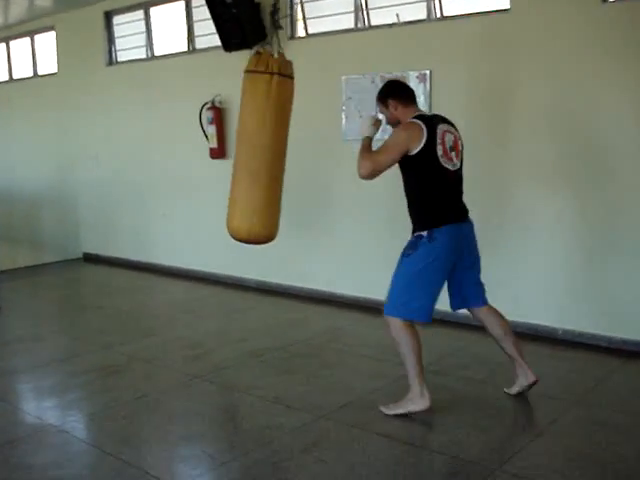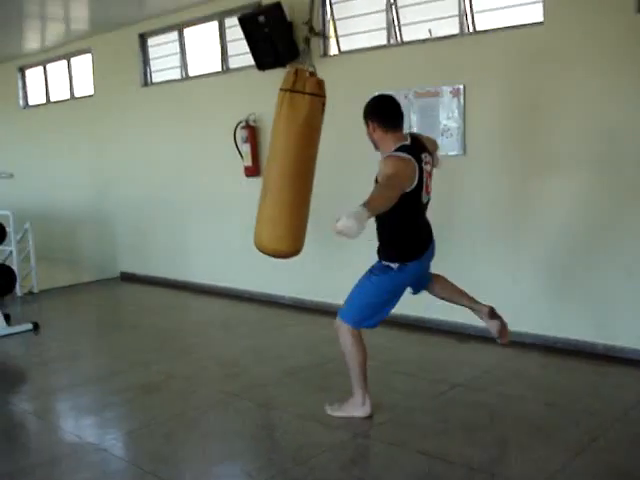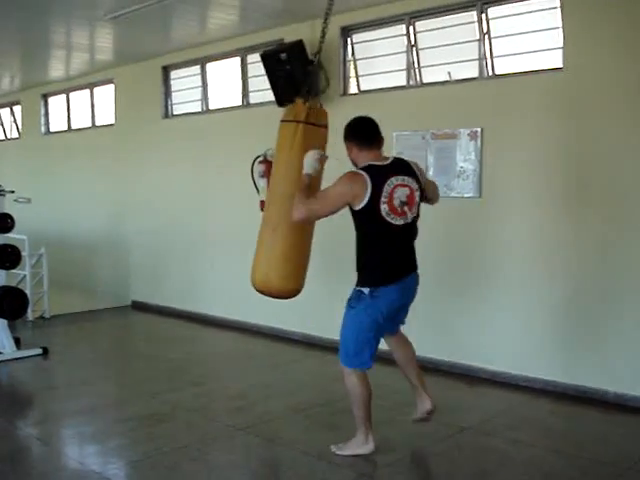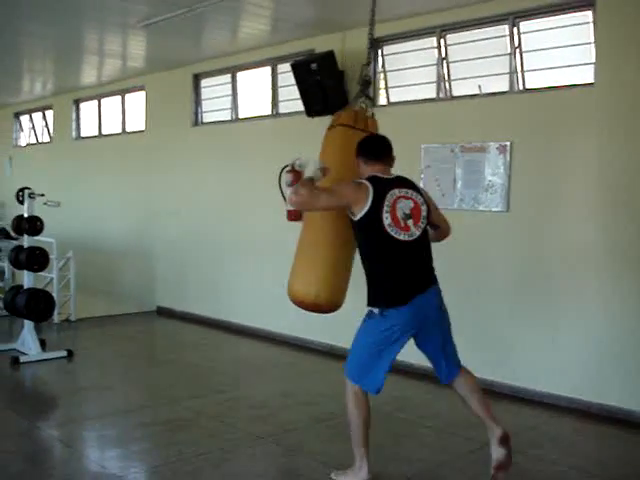
dt=0.4s
person 1, frame 1
left shoulder: (409, 130)
right shoulder: (447, 127)
left elbow: (366, 170)
left wrist: (367, 135)
left hip: (433, 237)
right hip: (461, 229)
left knee: (396, 315)
right knee: (478, 305)
left ankle: (418, 395)
right ankle: (522, 370)
person 1, frame 2
left shoulder: (396, 162)
right shoulder: (417, 142)
left elbow: (387, 190)
left wrist: (362, 212)
left hip: (398, 263)
right hip: (422, 246)
left knee: (346, 325)
right knee: (421, 279)
left ankle: (360, 401)
right ankle: (483, 311)
person 1, frame 3
left shoulder: (355, 182)
right shoulder: (411, 168)
left elbow: (299, 214)
right elbow: (432, 196)
left wrist: (309, 170)
left hip: (376, 290)
right hip: (408, 279)
left knee: (352, 365)
right knee: (391, 333)
left ankle: (363, 438)
right ankle: (421, 396)
person 1, frame 4
left shoulder: (359, 190)
right shoulder: (417, 191)
left elbow: (297, 198)
right elbow: (443, 230)
left wrist: (312, 175)
left hip: (390, 312)
right hip: (428, 298)
left knee: (355, 385)
right knee: (452, 371)
right ankle: (494, 433)
